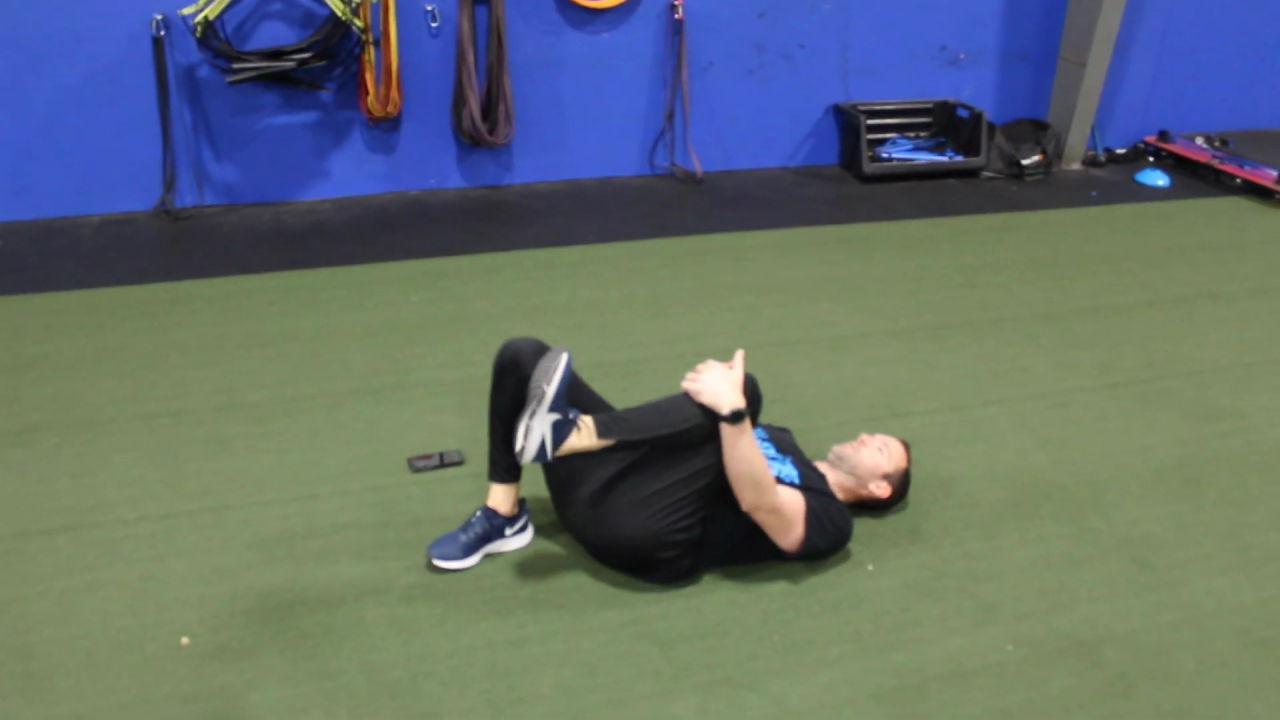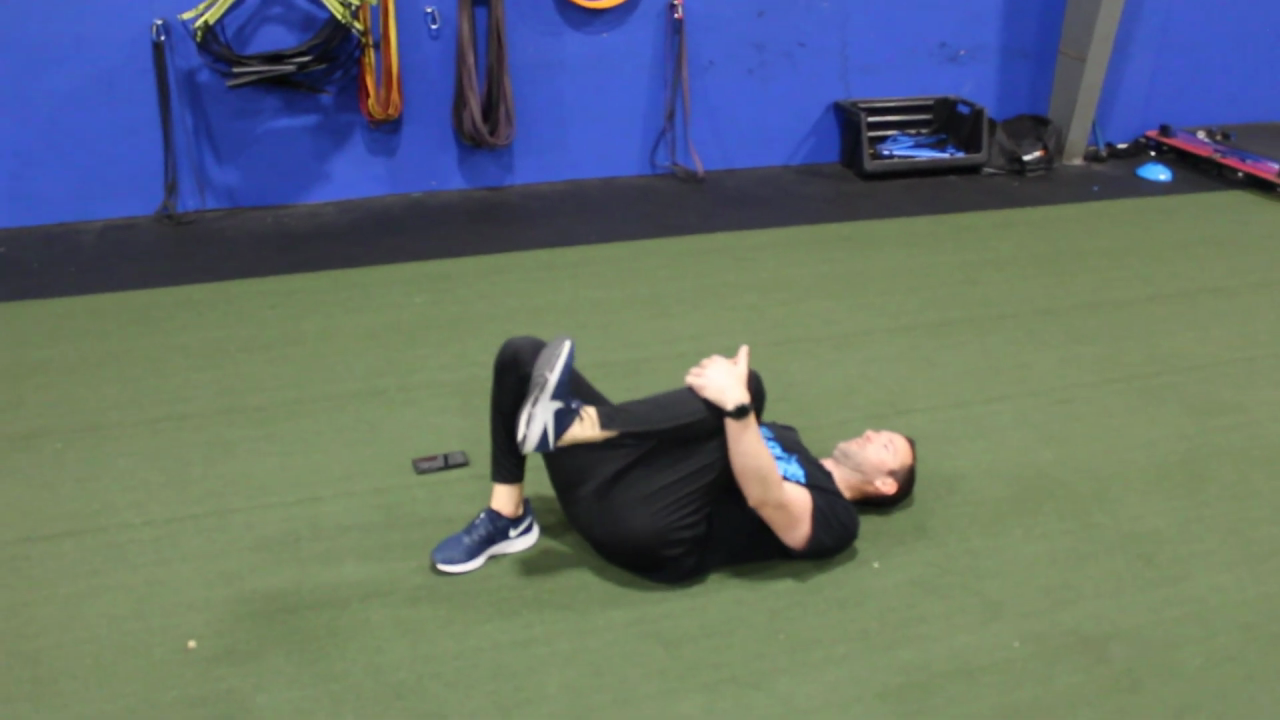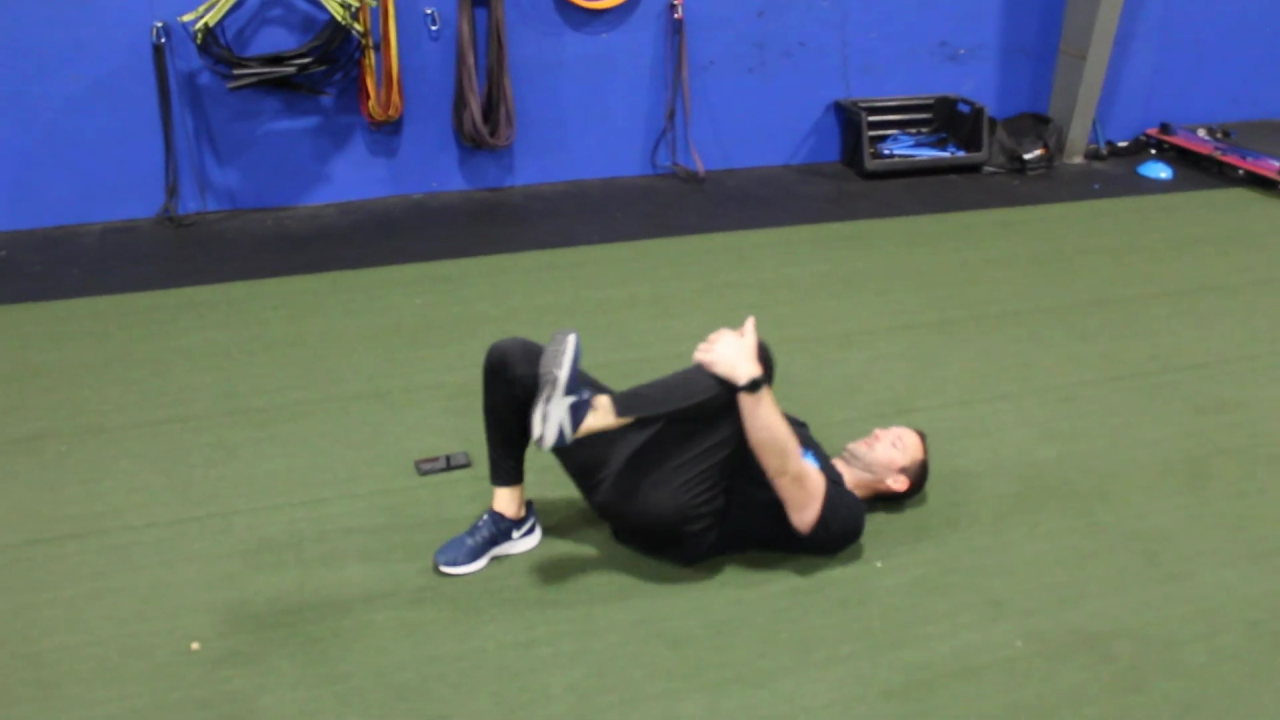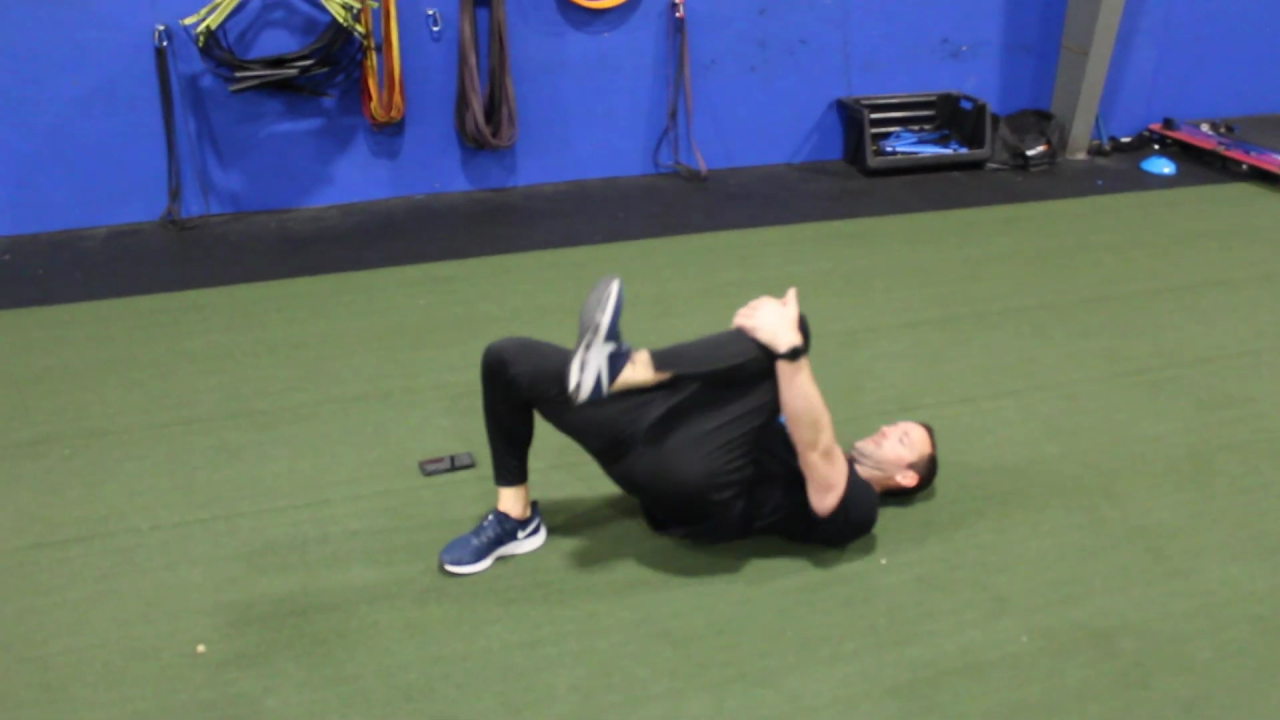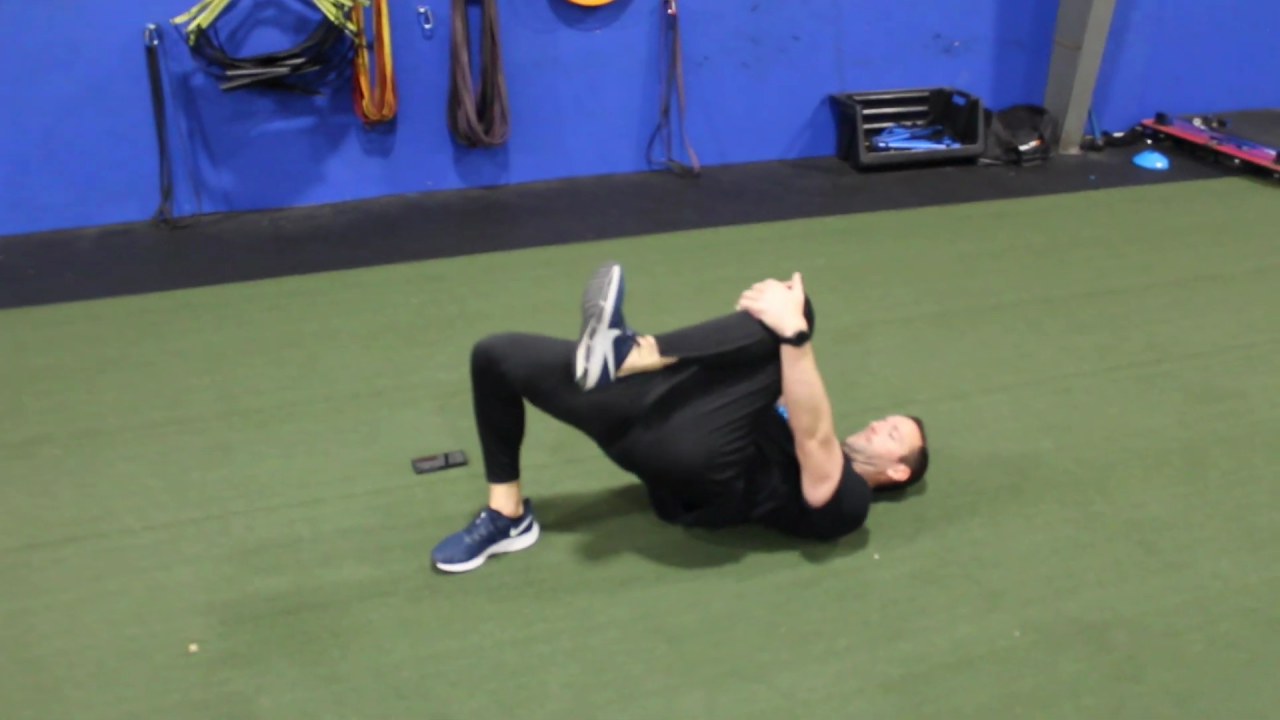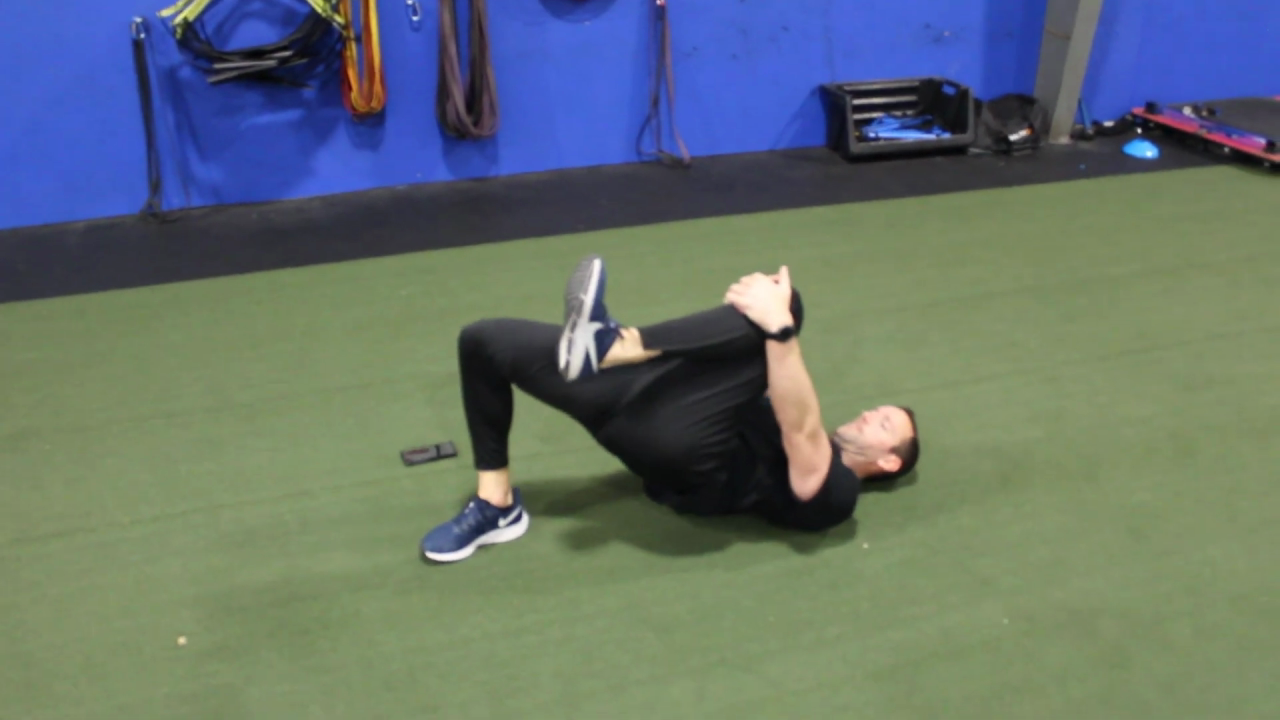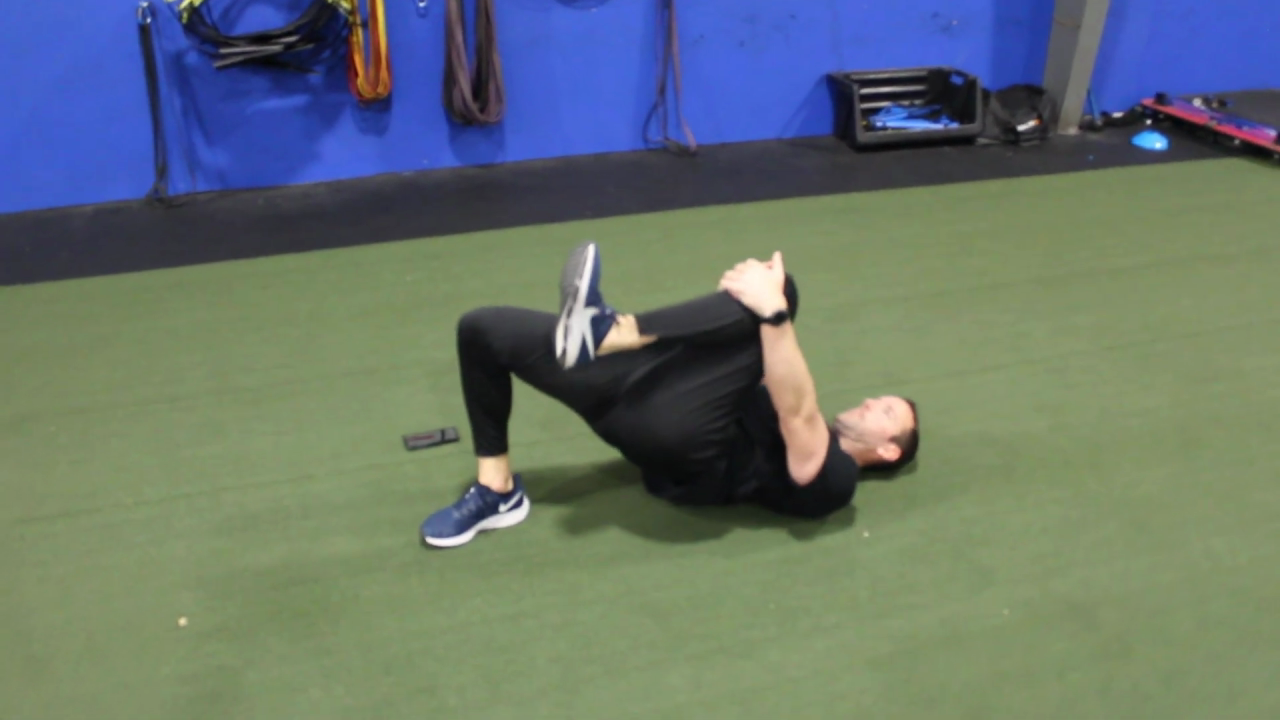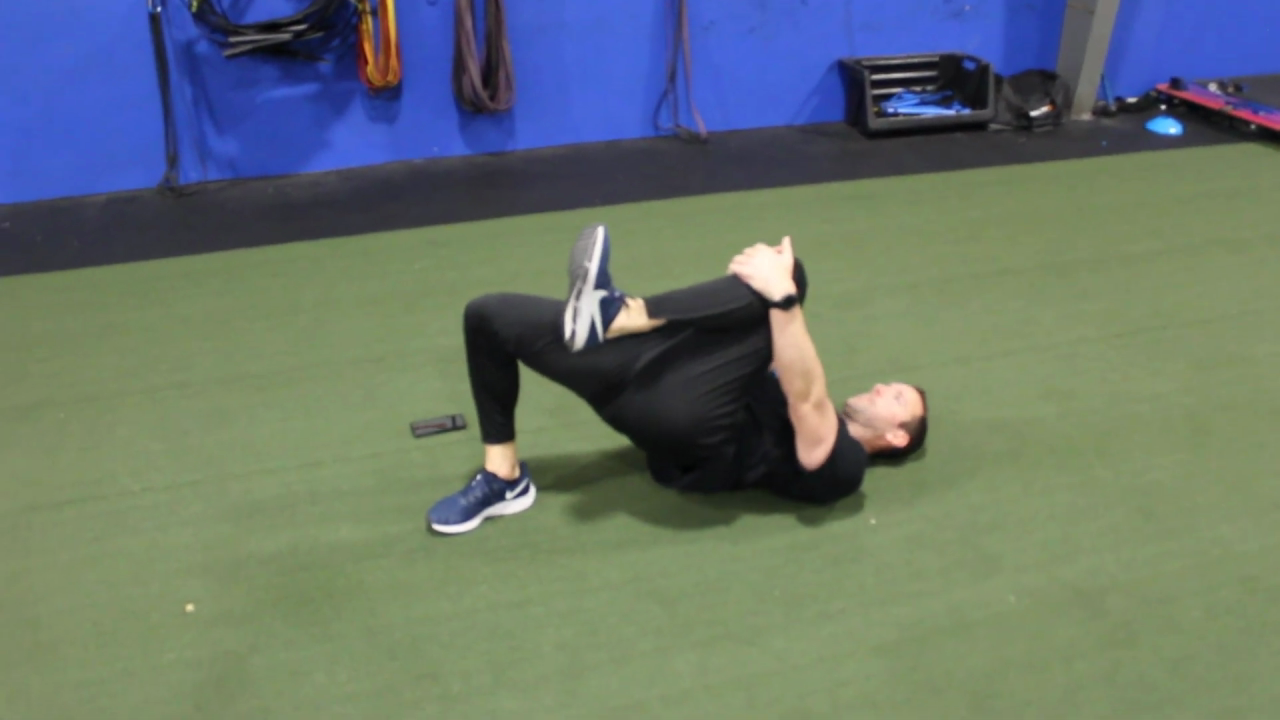
dt=0.2s
person 1, frame 1
left shoulder: (829, 521)
right shoulder: (781, 444)
left elbow: (757, 502)
left wrist: (731, 408)
right wrist: (714, 391)
left hip: (644, 531)
right hip: (608, 480)
left knee: (741, 394)
right knee: (523, 356)
left ankle: (569, 434)
right ankle: (501, 518)
person 1, frame 2
left shoulder: (834, 519)
right shoulder: (789, 444)
left elbow: (764, 498)
left wrist: (736, 403)
right wrist: (718, 388)
left hip: (650, 527)
right hip: (616, 477)
left knee: (744, 393)
right knee: (523, 354)
left ankle: (571, 425)
right ankle: (505, 519)
person 1, frame 3
left shoulder: (842, 514)
right shoulder: (797, 438)
left elbow: (781, 471)
left wrist: (748, 377)
right wrist: (730, 363)
left hip: (668, 507)
right hip: (632, 461)
left knee: (751, 368)
right knee: (511, 357)
left ankle: (584, 417)
right ankle: (508, 519)
person 1, frame 4
left shoulder: (853, 506)
right shoulder: (815, 457)
left elbow: (815, 445)
left wrist: (789, 346)
right wrist: (759, 333)
left hip: (695, 478)
right hip: (656, 434)
left knee: (788, 334)
right knee: (507, 358)
left ankle: (617, 373)
right ankle: (514, 520)
person 1, frame 5
left shoulder: (847, 499)
right shoulder: (815, 454)
left elbow: (813, 436)
left wrist: (793, 333)
right wrist: (758, 321)
left hip: (696, 451)
right hip: (656, 414)
left knee: (789, 322)
right knee: (496, 356)
left ankle: (626, 354)
right ankle: (507, 517)
person 1, frame 6
left shoulder: (834, 490)
right shoulder: (798, 443)
left elbow: (803, 430)
left wrist: (779, 327)
right wrist: (749, 309)
left hip: (683, 440)
right hip: (641, 400)
left knee: (779, 317)
right knee: (484, 340)
left ankle: (610, 347)
right ankle: (496, 506)
person 1, frame 7
left shoulder: (832, 477)
right shoulder: (796, 430)
left elbow: (798, 414)
left wrist: (772, 312)
right wrist: (749, 298)
left hip: (680, 427)
right hip: (640, 391)
left knee: (776, 298)
right knee: (482, 328)
left ankle: (607, 334)
right ankle: (496, 492)
person 1, frame 8
left shoulder: (841, 462)
right shoulder: (809, 416)
left elbow: (808, 399)
left wrist: (782, 296)
right wrist: (753, 285)
left hip: (688, 411)
right hip: (648, 376)
left knee: (784, 286)
right knee: (488, 316)
left ankle: (614, 316)
right ankle: (502, 479)
